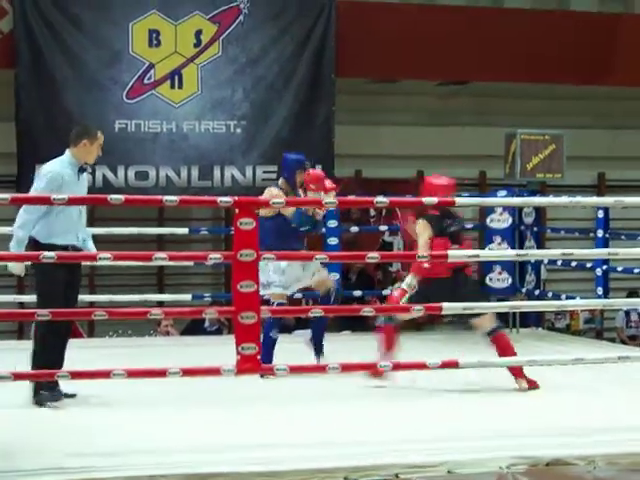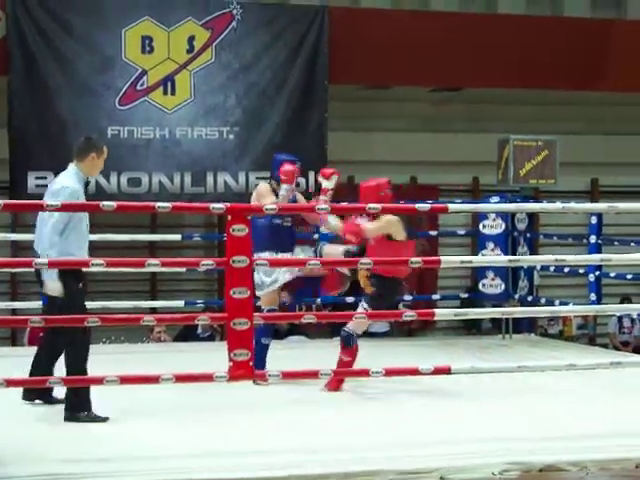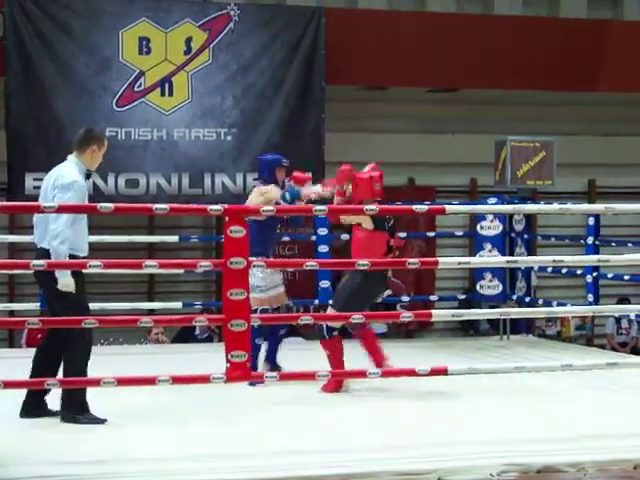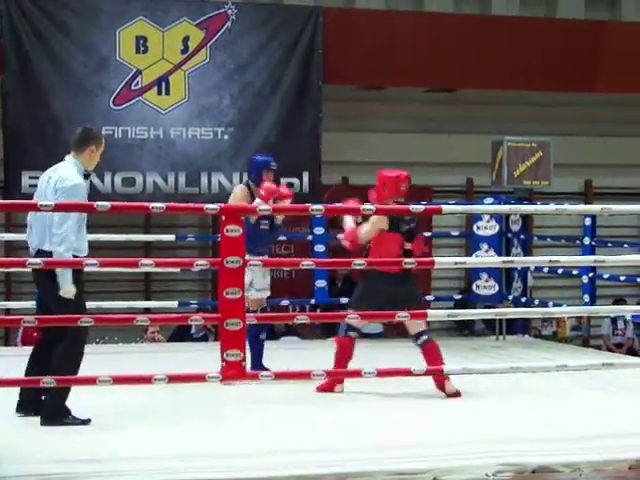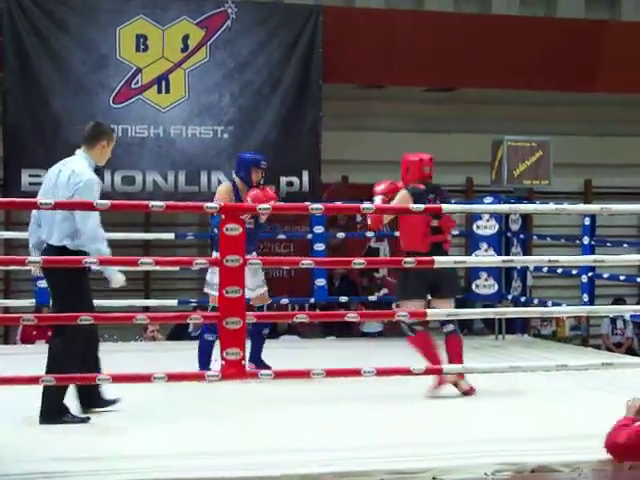
dt=0.3s
person 1, frame 1
left shoulder: (82, 175)
right shoulder: (53, 171)
right elbow: (28, 213)
left wrist: (89, 246)
right wrist: (17, 253)
left hip: (71, 254)
right hip: (47, 252)
left knee: (65, 319)
left ankle: (49, 382)
right ankle: (41, 384)
person 1, frame 2
left shoulder: (72, 184)
right shoulder: (68, 187)
right elbow: (49, 233)
right wrist: (51, 277)
left hip: (67, 268)
right hip: (58, 270)
left knee: (60, 329)
right knee: (76, 332)
left ankle: (38, 387)
right ankle: (78, 406)
person 1, frame 3
left shoulder: (58, 173)
right shoulder: (73, 180)
left elbow: (41, 220)
right elbow: (60, 228)
right wrist: (63, 272)
left hip: (48, 260)
right hip: (59, 264)
left knee: (57, 333)
right knee: (79, 332)
left ankle: (34, 403)
right ankle: (75, 407)
person 1, frame 4
left shoulder: (52, 174)
right shoulder: (73, 182)
left elbow: (33, 220)
right elbow: (64, 235)
left wrist: (36, 255)
right wrist: (67, 280)
left hip: (44, 260)
right hip: (59, 265)
left knee: (52, 332)
right knee: (73, 335)
left ankle: (31, 400)
right ankle: (54, 410)
person 1, frame 5
left shoulder: (58, 168)
right shoulder: (86, 178)
left elbow: (37, 216)
right elbow: (91, 231)
left wrist: (36, 254)
right wrist: (111, 271)
left hip: (52, 254)
right hip: (69, 258)
left knee: (84, 328)
right knee: (70, 332)
left ankle: (90, 396)
right ankle: (52, 408)
person 2, frame 1
left shoulder: (424, 222)
right shoulder: (456, 220)
left elbow: (424, 261)
left wrist: (406, 287)
left hip: (436, 286)
right hip: (463, 283)
left knee: (391, 316)
right knee: (493, 329)
right ankle: (520, 378)
person 2, frame 2
left shoulder: (391, 220)
right shoulder: (376, 217)
left elbow: (358, 234)
right elbow: (358, 235)
left wrist: (329, 218)
left hip: (386, 285)
right hip: (376, 275)
left knee: (350, 331)
left ankle: (338, 378)
person 2, frame 3
left shoulder: (365, 212)
left elbow: (336, 217)
left hip: (365, 277)
right hip: (376, 275)
left knee: (328, 326)
right knee: (355, 321)
left ankle: (337, 379)
right ankle: (381, 363)
person 2, frame 4
left shoulder: (382, 214)
right shoulder: (412, 213)
left elbow: (353, 241)
left wrist: (348, 216)
right wrist: (375, 205)
left hip: (380, 279)
right hip: (406, 279)
left knee: (350, 327)
right knee: (421, 333)
left ankle: (336, 380)
right ankle: (444, 384)
person 2, frame 5
left shoulder: (407, 193)
right shoulder: (439, 194)
left elbow: (375, 222)
left wrist: (379, 197)
left knee: (412, 324)
right knee: (448, 322)
left ankle: (442, 371)
right ankle: (459, 378)
person 3, frame 1
left shoulder: (298, 191)
right shoulder: (274, 193)
left elbow: (311, 225)
right elbow: (301, 221)
left wrist: (322, 205)
right wrist: (311, 197)
left hip: (299, 254)
right hip: (276, 258)
left knee: (329, 288)
right knee: (277, 307)
left ankle: (317, 340)
right ankle: (265, 362)
person 3, frame 2
left shoulder: (296, 193)
right shoulder: (263, 189)
left elbow: (314, 219)
right elbow: (277, 216)
left wrist: (326, 192)
right wrist: (286, 190)
left hip: (291, 254)
right hip: (267, 258)
left knee: (328, 254)
right knee: (270, 311)
right ankle: (258, 368)
person 3, frame 3
left shoulder: (275, 193)
right shoulder: (265, 192)
left elbow: (287, 218)
right elbow: (288, 195)
left wrist: (300, 201)
left hip: (266, 260)
right hip: (252, 261)
left knee: (283, 308)
right knee: (260, 313)
left ankle: (271, 360)
right ankle: (251, 369)
person 3, frame 4
left shoulder: (268, 193)
right shoulder: (241, 191)
left elbow: (273, 232)
left wrist: (280, 213)
right wrist: (257, 207)
left hip: (260, 260)
left knee: (259, 311)
left ankle: (256, 363)
person 3, frame 5
left shoulder: (254, 193)
right shoulder: (226, 189)
right elbow: (217, 225)
left wrist: (263, 215)
left hip: (248, 258)
left knee: (263, 307)
right knee: (216, 311)
left ankle: (255, 359)
right ankle: (203, 367)
